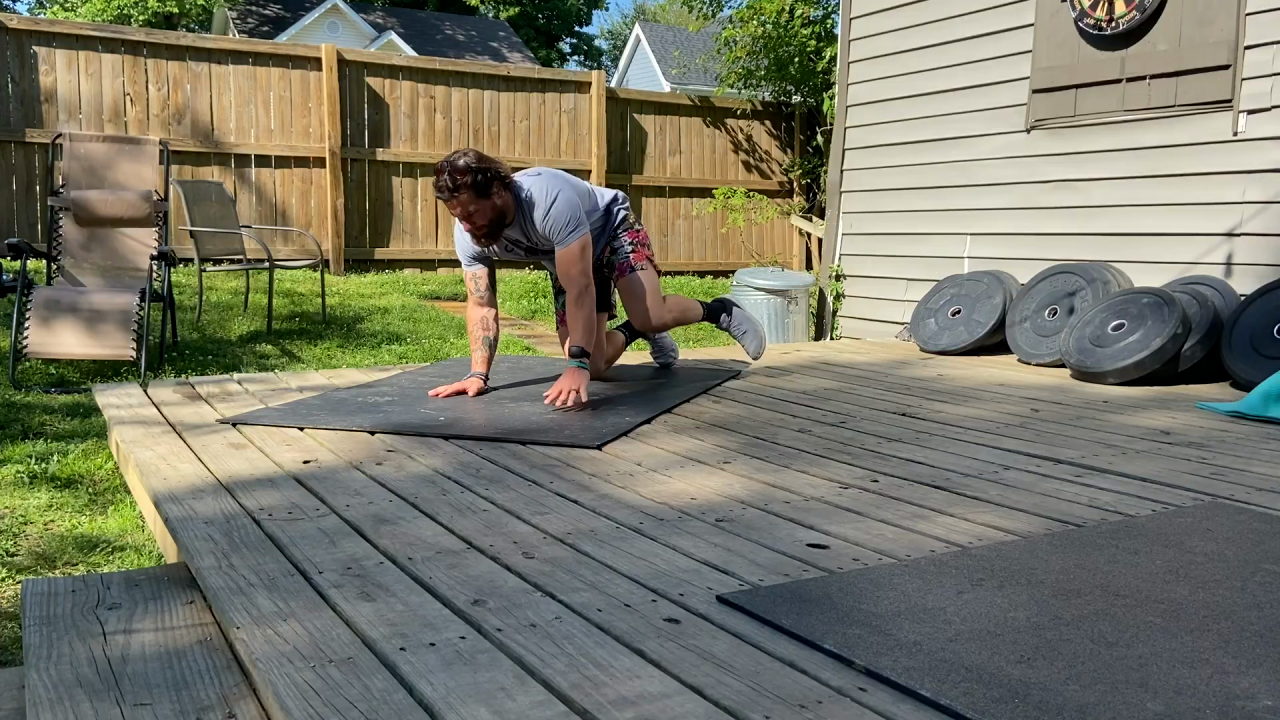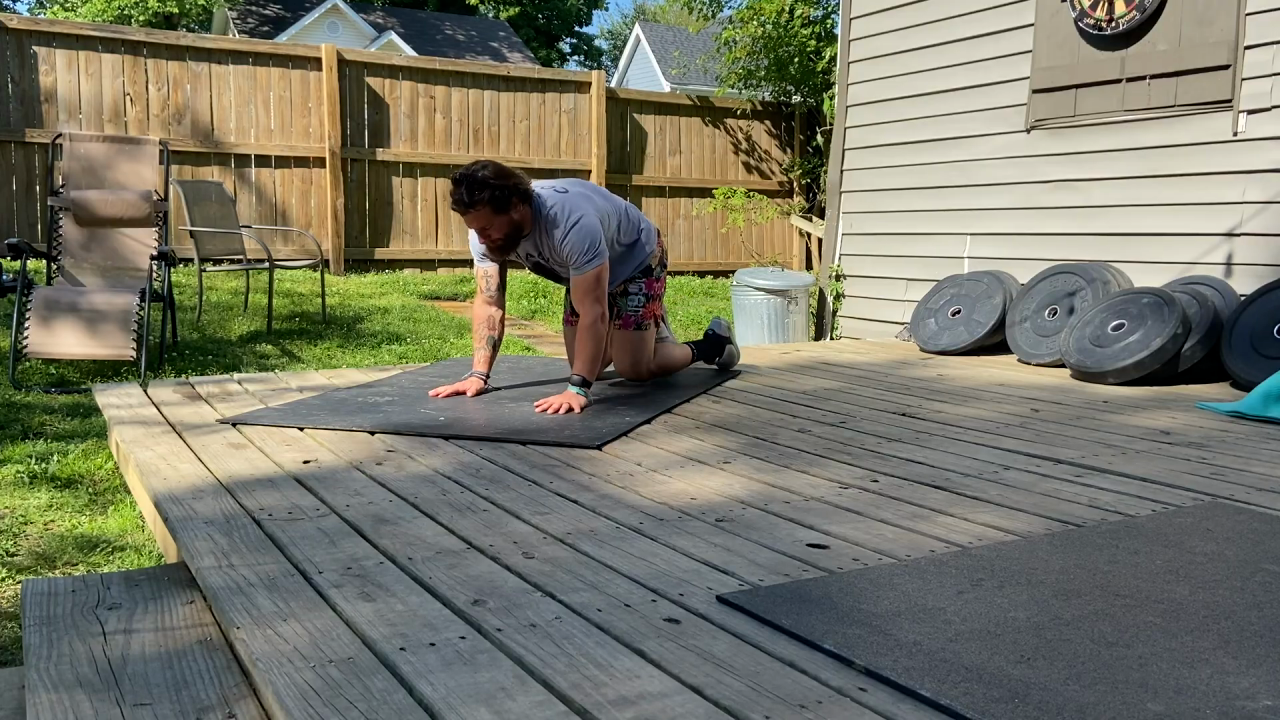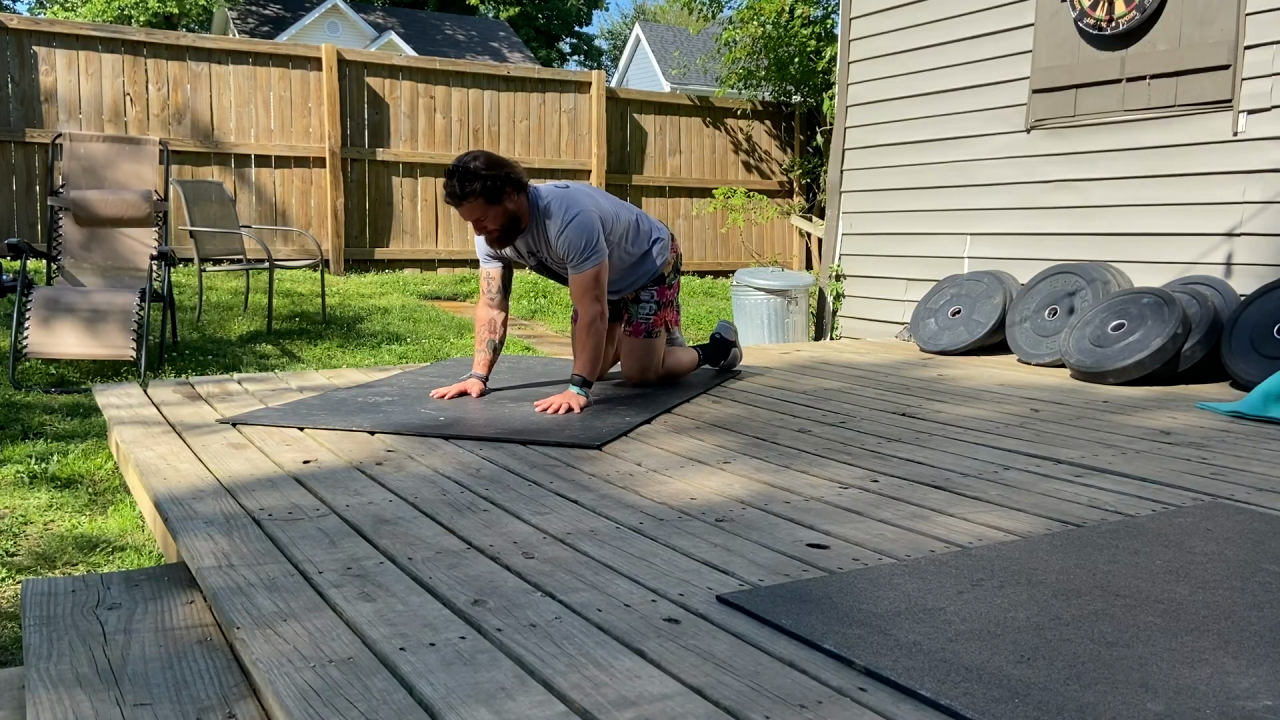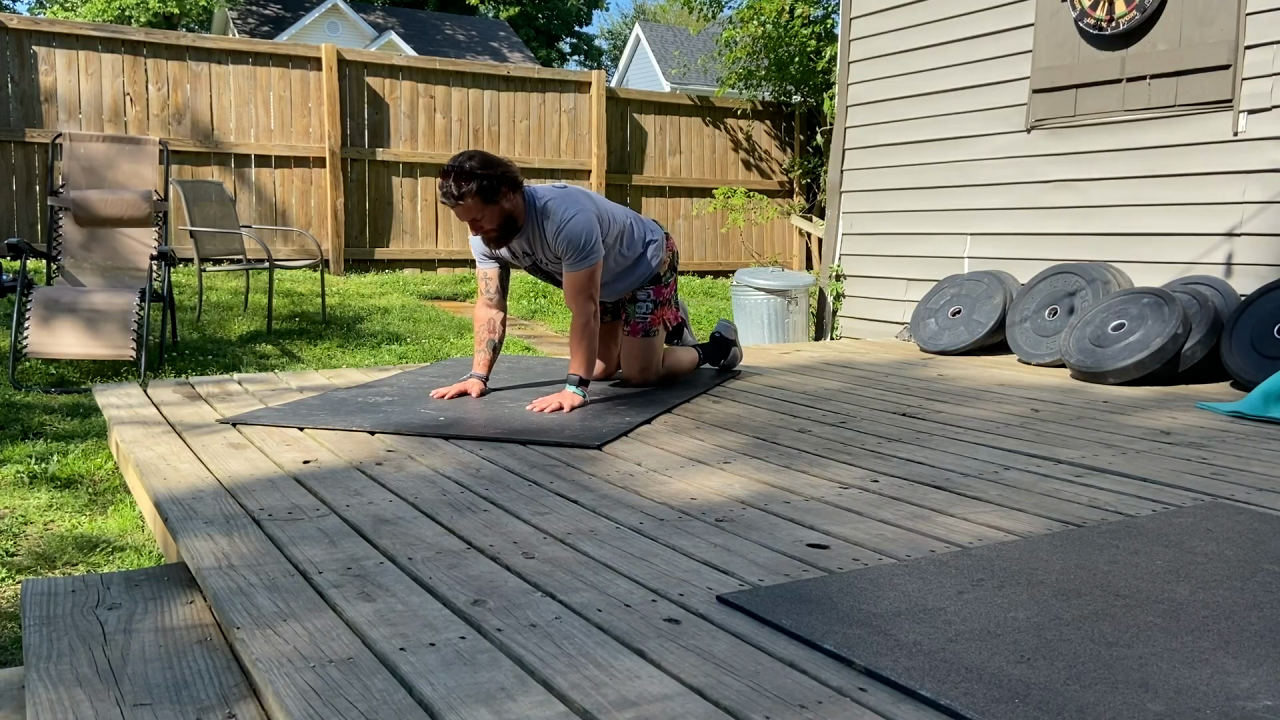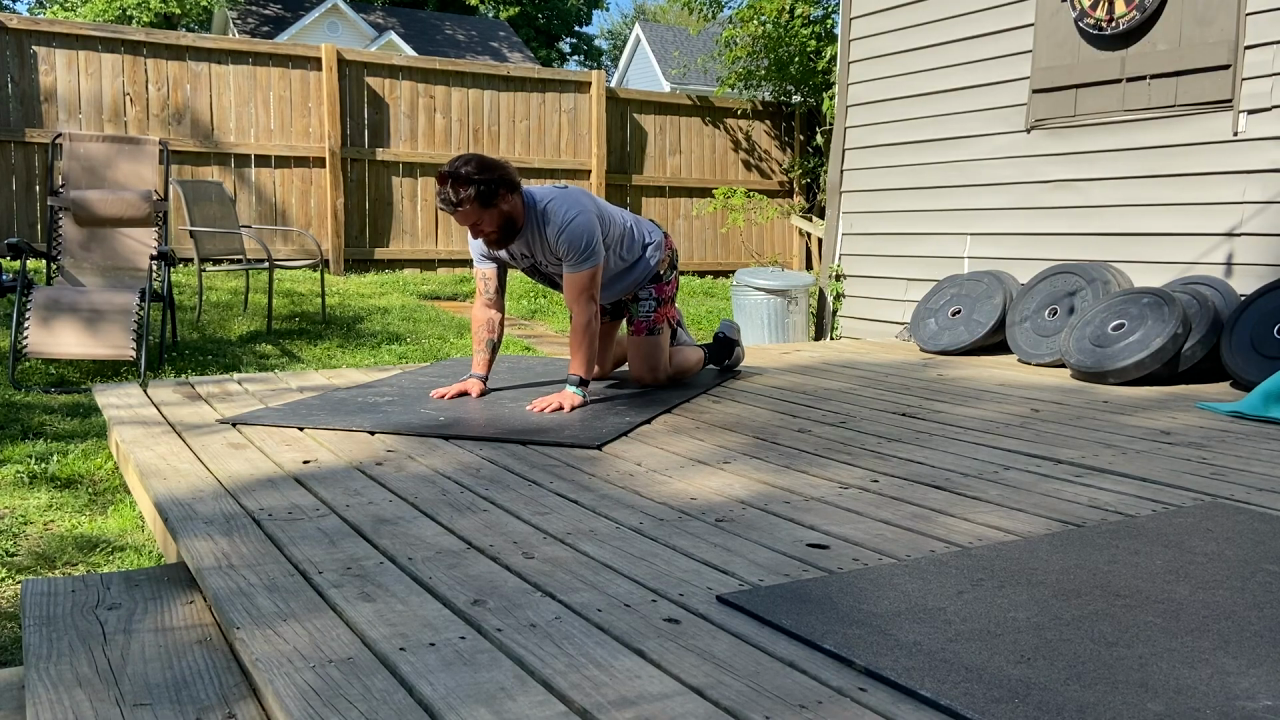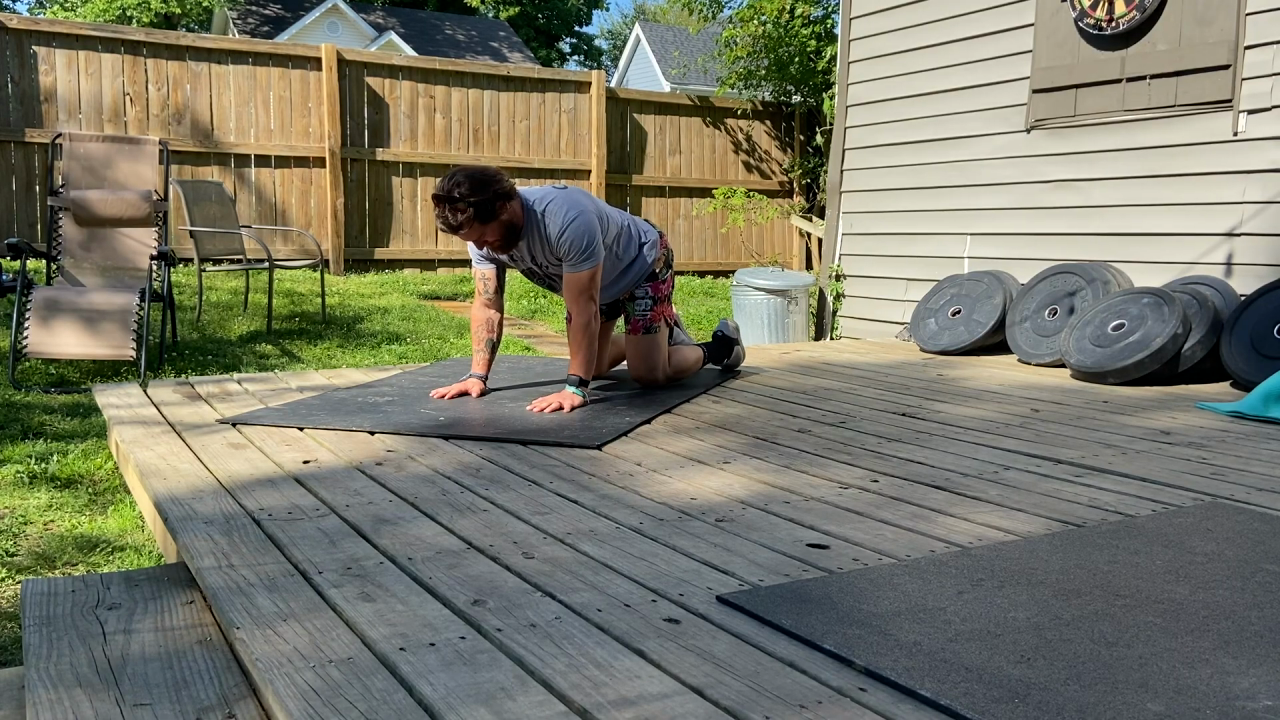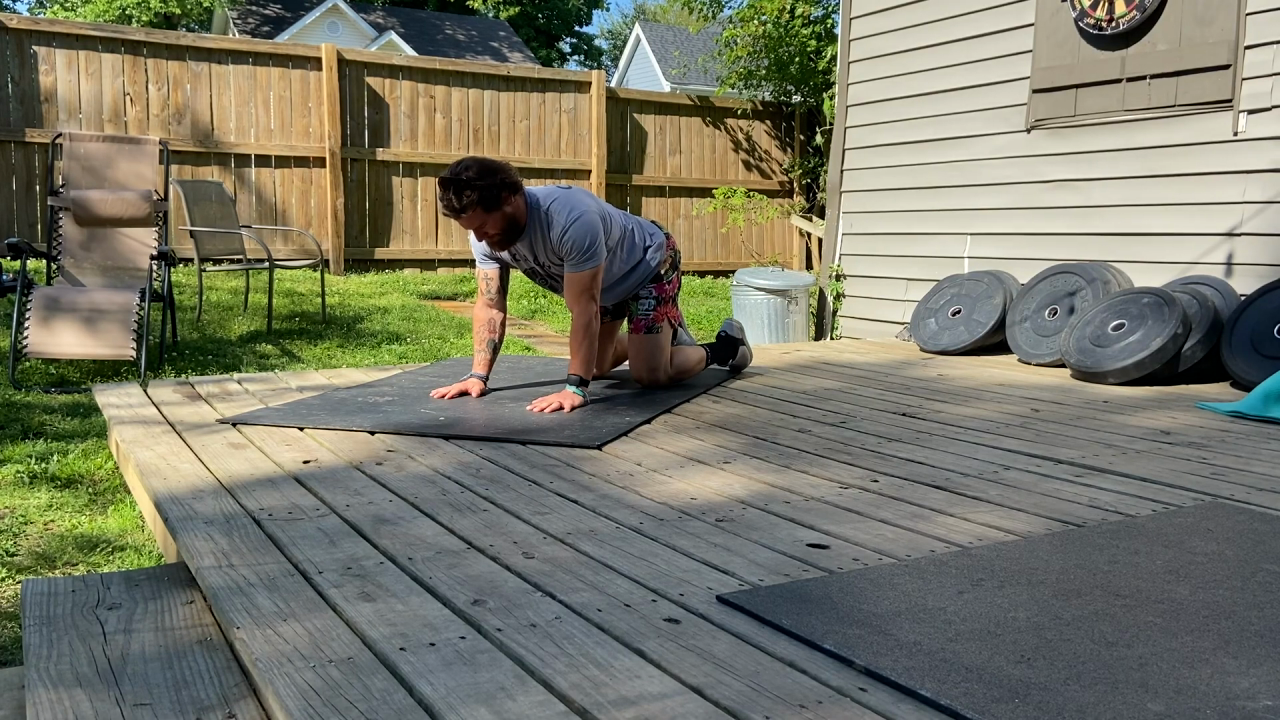
dt=0.5s
person 1, frame 1
left shoulder: (550, 202)
right shoulder: (468, 232)
left elbow: (580, 289)
right elbow: (481, 306)
left wrist: (576, 365)
right wrist: (478, 375)
left hip: (612, 231)
right hip: (566, 261)
left knee: (651, 316)
right knee: (595, 365)
left ankle: (719, 310)
right ankle: (630, 331)
person 1, frame 2
left shoulder: (571, 222)
right shoulder: (485, 230)
left elbow: (593, 312)
right elbow: (489, 305)
left wrist: (577, 389)
right wrist: (478, 374)
left hip: (636, 258)
right hip: (587, 270)
left knee: (634, 369)
right knee: (587, 364)
left ankle: (713, 344)
right ankle: (640, 328)
person 1, frame 3
left shoulder: (569, 219)
right shoulder: (490, 235)
left elbow: (592, 312)
right elbow: (492, 307)
left wrist: (578, 389)
right wrist: (477, 375)
left hip: (651, 262)
right hip: (604, 275)
left knee: (640, 374)
right knee: (592, 367)
left ankle: (719, 346)
right ankle: (658, 328)
person 1, frame 4
left shoulder: (567, 218)
right shoulder: (486, 236)
left elbow: (584, 310)
right elbow: (490, 307)
left wrist: (575, 388)
right wrist: (478, 376)
left hip: (647, 263)
right hip: (603, 280)
left knee: (640, 375)
right knee: (599, 370)
left ankle: (717, 346)
right ankle: (669, 325)
person 1, frame 5
left shoulder: (567, 217)
right shoulder: (484, 235)
left elbow: (584, 310)
right elbow: (488, 306)
left wrist: (575, 388)
right wrist: (477, 375)
left hip: (647, 262)
right hip: (600, 280)
left knee: (650, 375)
right knee: (596, 367)
left ankle: (721, 346)
right ankle: (663, 331)
person 1, frame 6
left shoulder: (567, 218)
right shoulder: (482, 230)
left elbow: (583, 309)
right elbow: (487, 306)
left wrist: (575, 388)
right wrist: (477, 376)
left hip: (642, 263)
right hip: (596, 278)
left knee: (649, 374)
right knee: (594, 366)
left ankle: (720, 345)
right ankle: (660, 331)
person 1, frame 7
left shoulder: (570, 218)
right shoulder: (485, 235)
left elbow: (584, 310)
right elbow: (489, 306)
left wrist: (575, 388)
right wrist: (478, 375)
left hip: (649, 263)
right hip: (602, 278)
left knee: (650, 375)
right knee: (595, 366)
left ankle: (726, 345)
right ankle: (665, 332)
